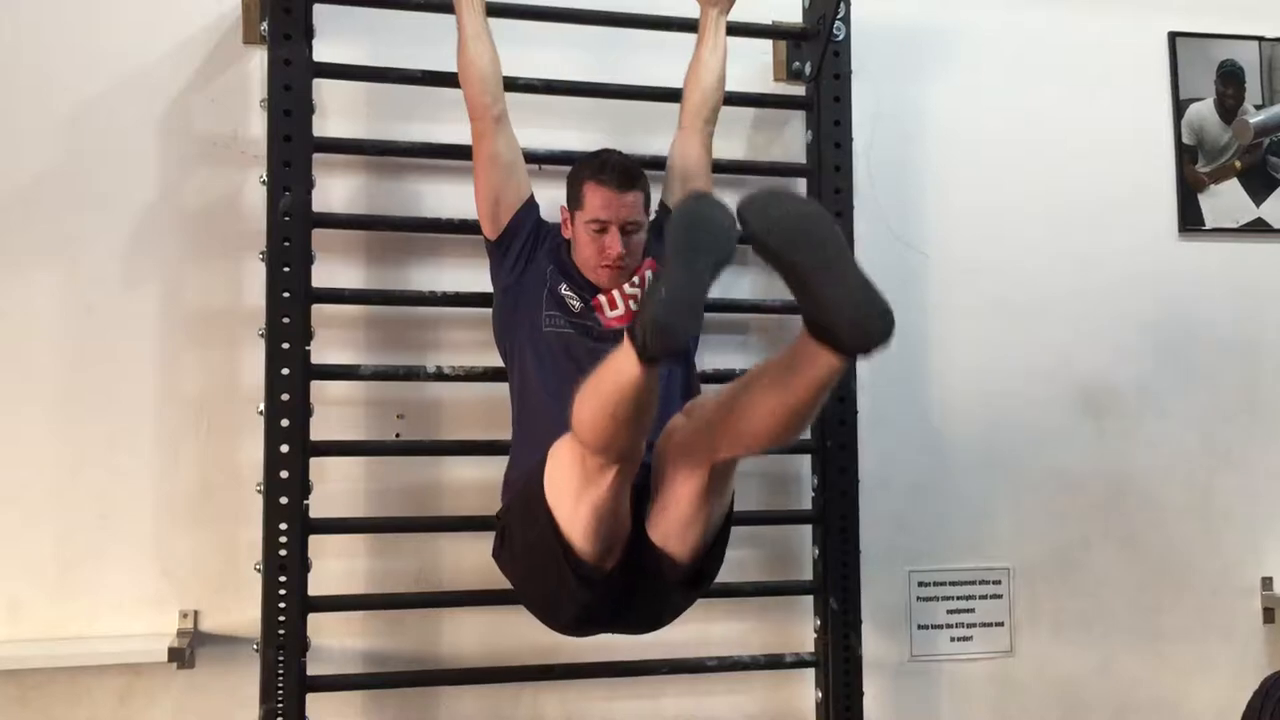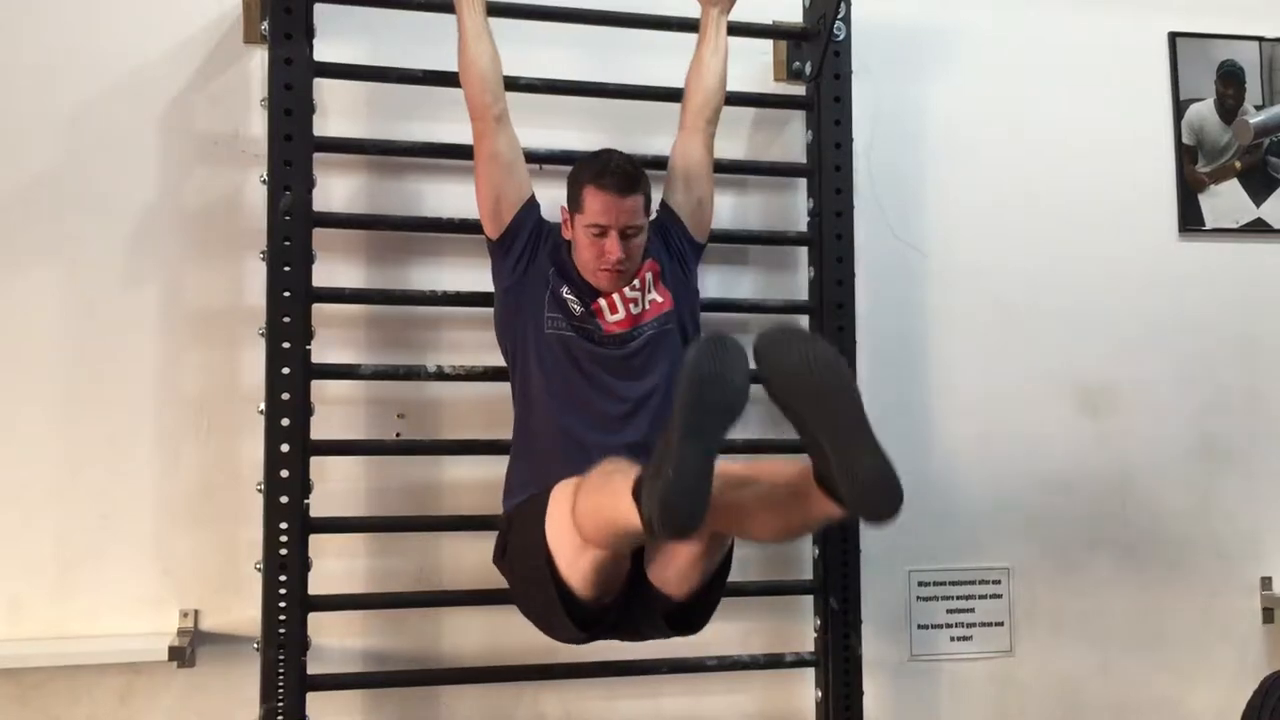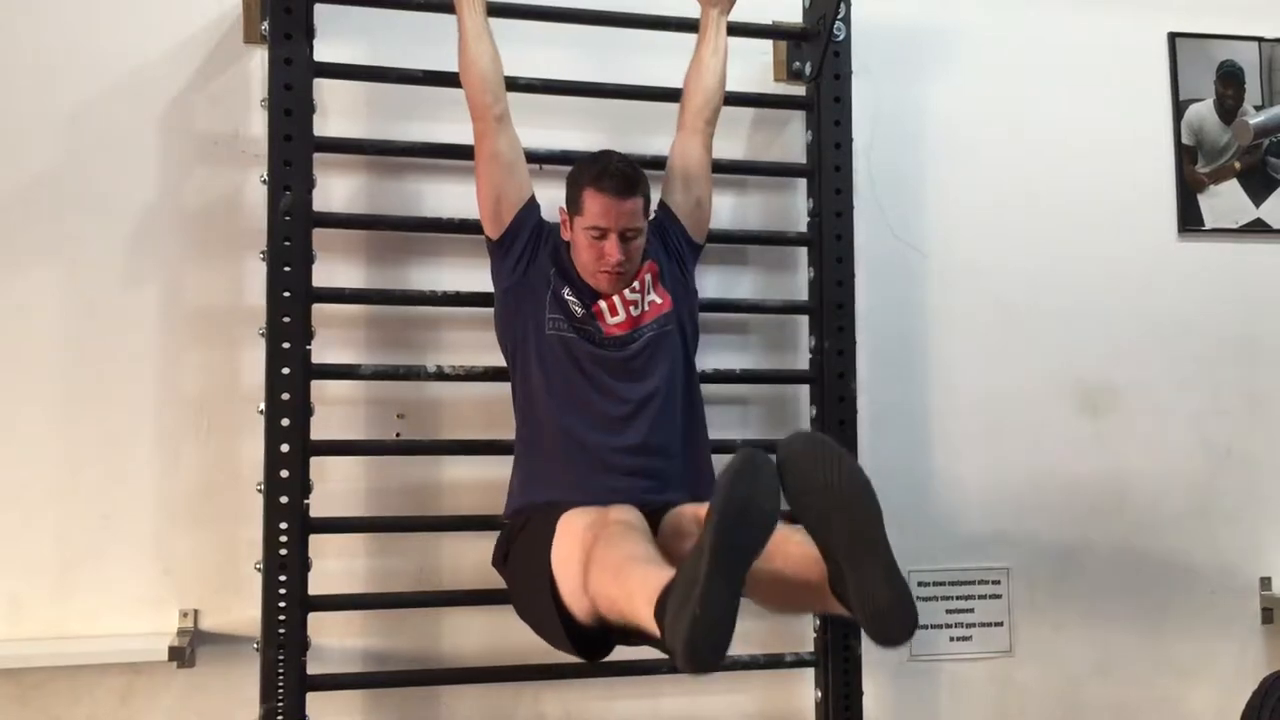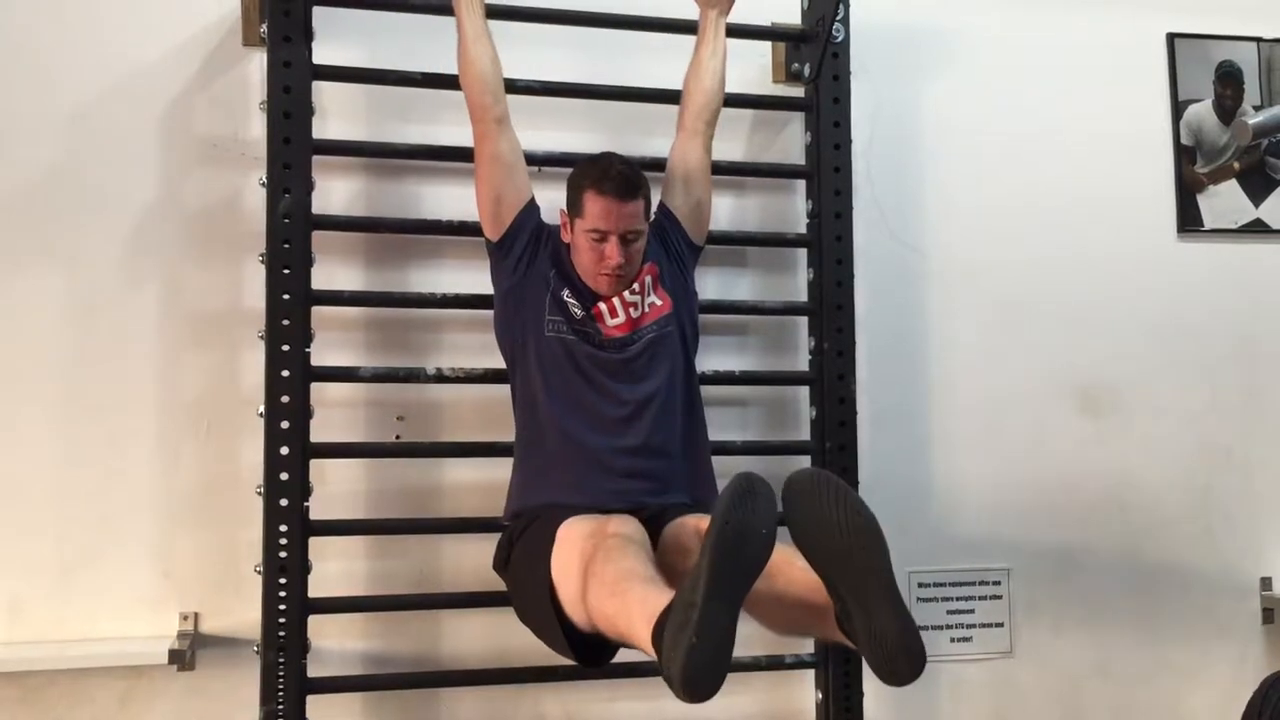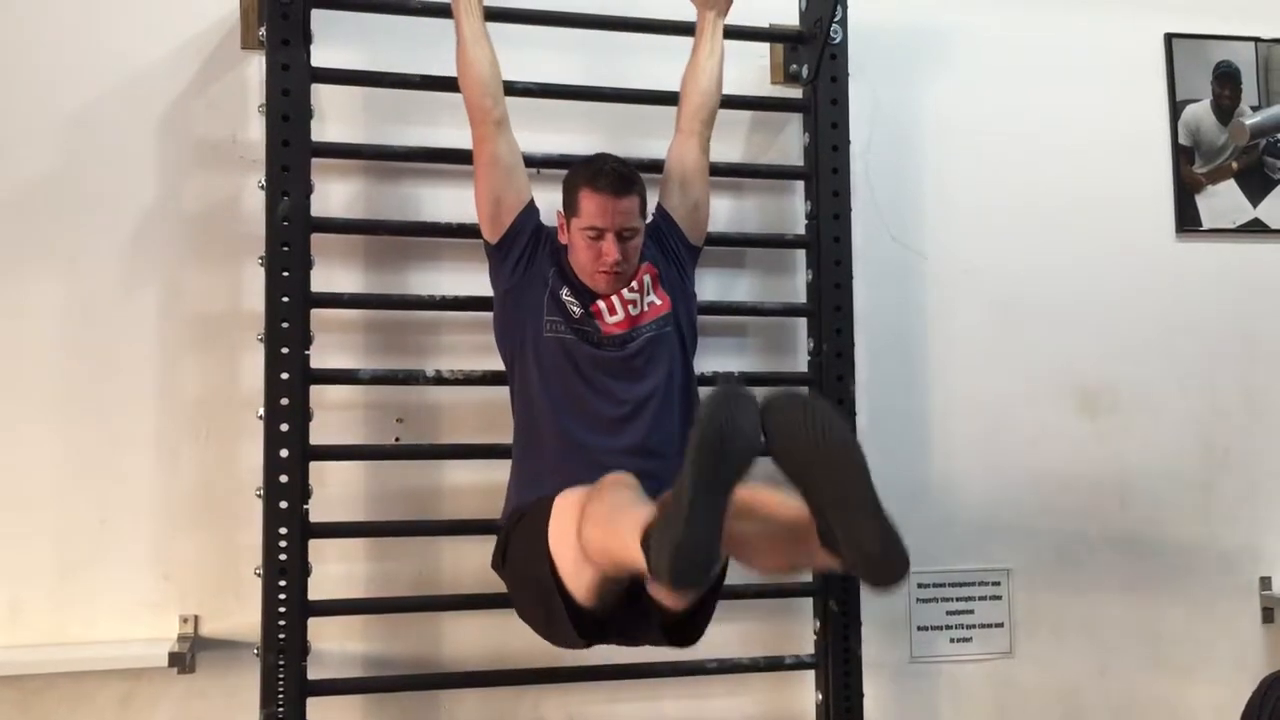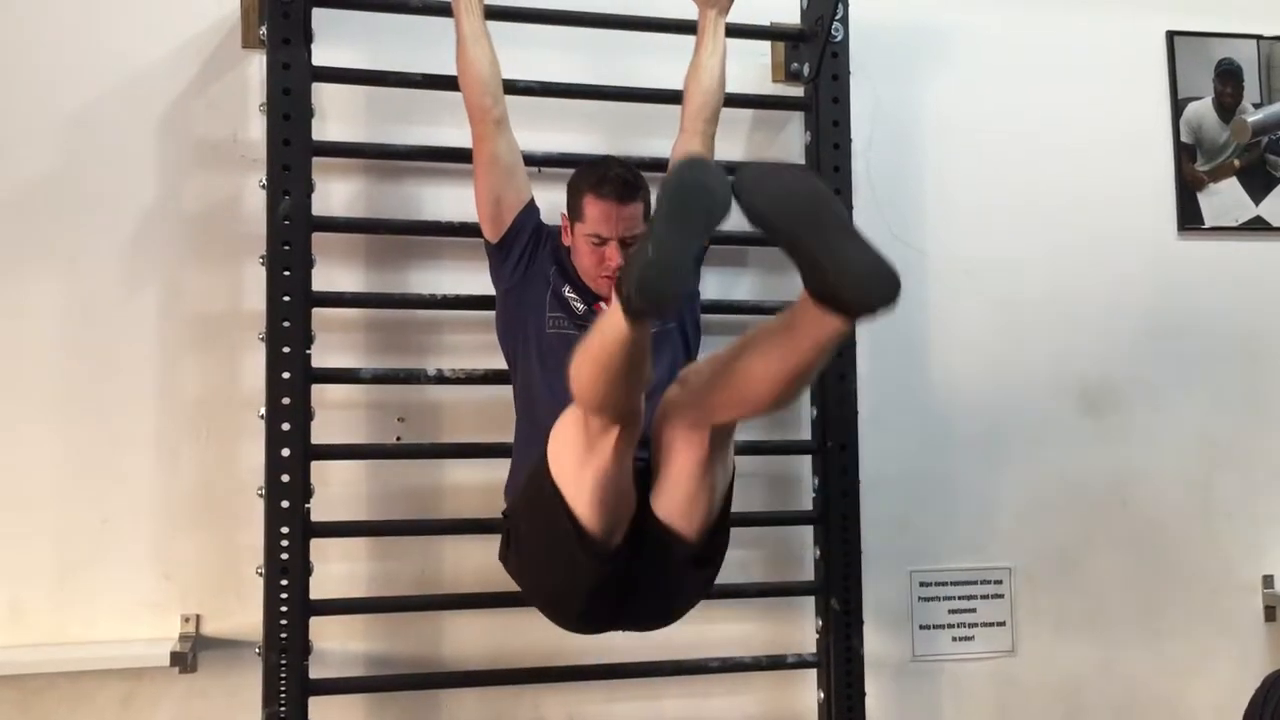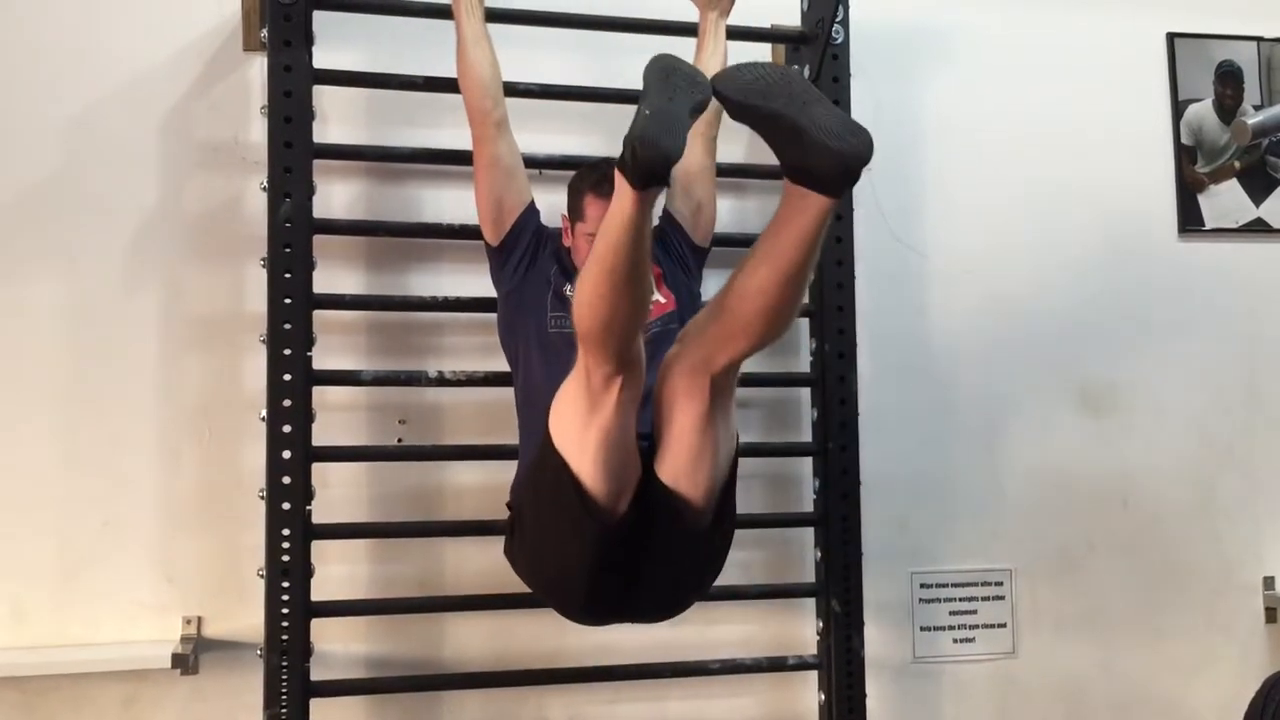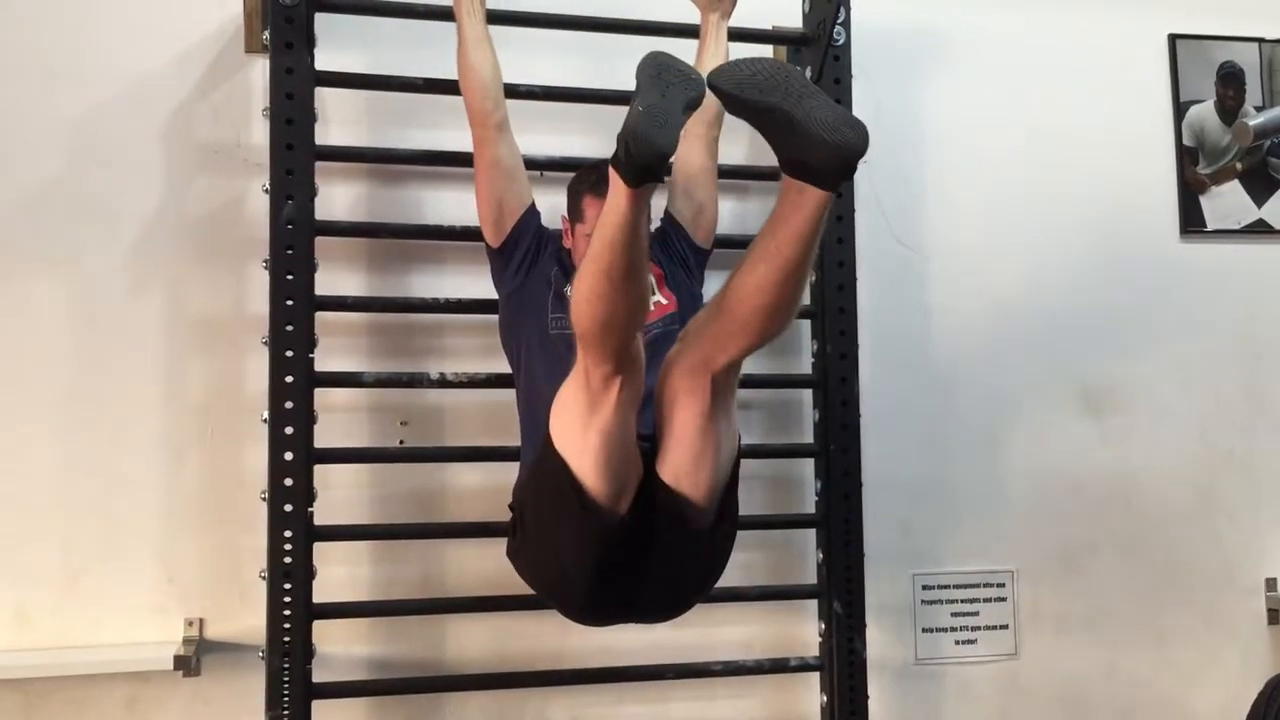
dt=0.4s
person 1, frame 1
left shoulder: (663, 260)
right shoulder: (530, 268)
left elbow: (697, 126)
right elbow: (490, 120)
left hip: (665, 555)
right hip: (562, 550)
left knee: (696, 426)
right knee: (601, 426)
left ankle: (833, 336)
right ankle: (658, 332)
person 1, frame 2
left shoulder: (670, 262)
right shoulder: (530, 266)
left elbow: (698, 127)
right elbow: (490, 119)
right hip: (556, 541)
left knee: (708, 485)
right knee: (611, 481)
left ankle: (837, 484)
right ankle: (671, 492)
person 1, frame 3
left shoulder: (669, 262)
right shoulder: (529, 268)
left elbow: (697, 129)
right elbow: (491, 121)
left hip: (669, 526)
right hip: (559, 533)
left knee: (712, 529)
right knee: (614, 533)
left ankle: (849, 586)
right ankle: (686, 608)
person 1, frame 4
left shoulder: (669, 266)
right shoulder: (530, 271)
left elbow: (695, 132)
right elbow: (491, 124)
left hip: (671, 527)
right hip: (559, 537)
left knee: (716, 543)
right knee: (613, 545)
left ankle: (855, 614)
right ankle: (679, 629)
person 1, frame 5
left shoulder: (666, 266)
right shoulder: (528, 272)
left elbow: (693, 131)
right elbow: (490, 124)
right hip: (557, 550)
left knee: (712, 502)
right knee: (618, 497)
left ankle: (842, 535)
right ankle: (682, 518)
person 1, frame 6
left shoulder: (670, 267)
right shoulder: (530, 270)
left elbow: (697, 132)
right elbow: (489, 124)
left hip: (669, 559)
right hip: (568, 554)
left knee: (694, 399)
right knee: (607, 402)
left ankle: (834, 297)
right ankle: (640, 302)
person 1, frame 7
left shoulder: (670, 265)
right shoulder: (530, 269)
left elbow: (702, 135)
right elbow: (489, 126)
left hip: (676, 548)
right hip: (572, 544)
left knee: (699, 356)
right knee: (610, 355)
left ankle: (815, 178)
person 1, frame 8
left shoulder: (675, 264)
right shoulder: (531, 268)
left elbow: (702, 133)
right elbow: (490, 127)
left hip: (680, 543)
right hip: (575, 544)
left knee: (702, 354)
right knee: (608, 354)
